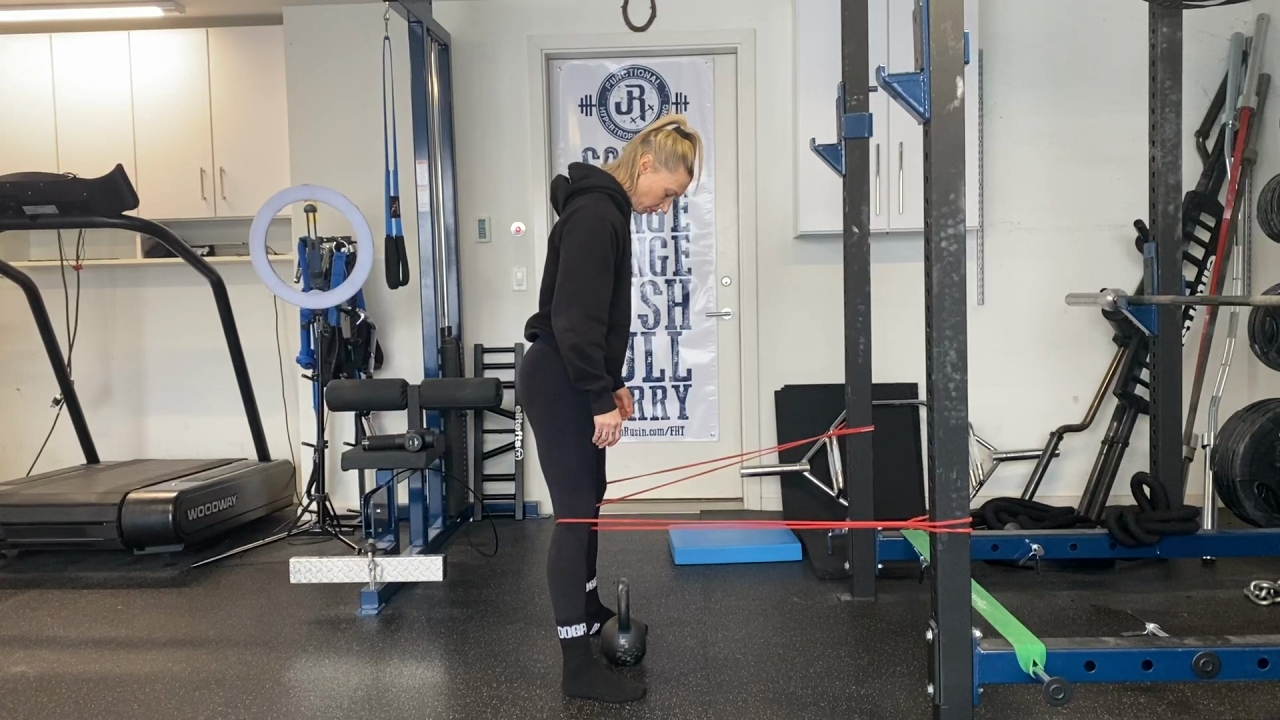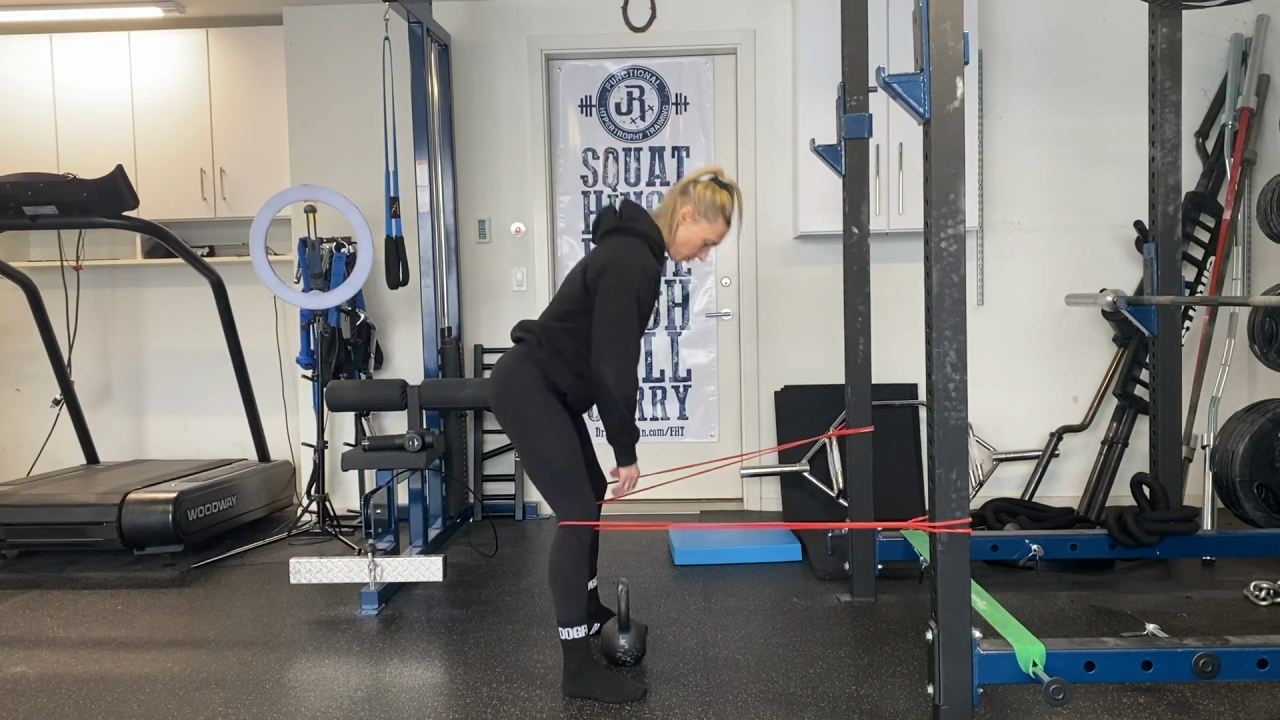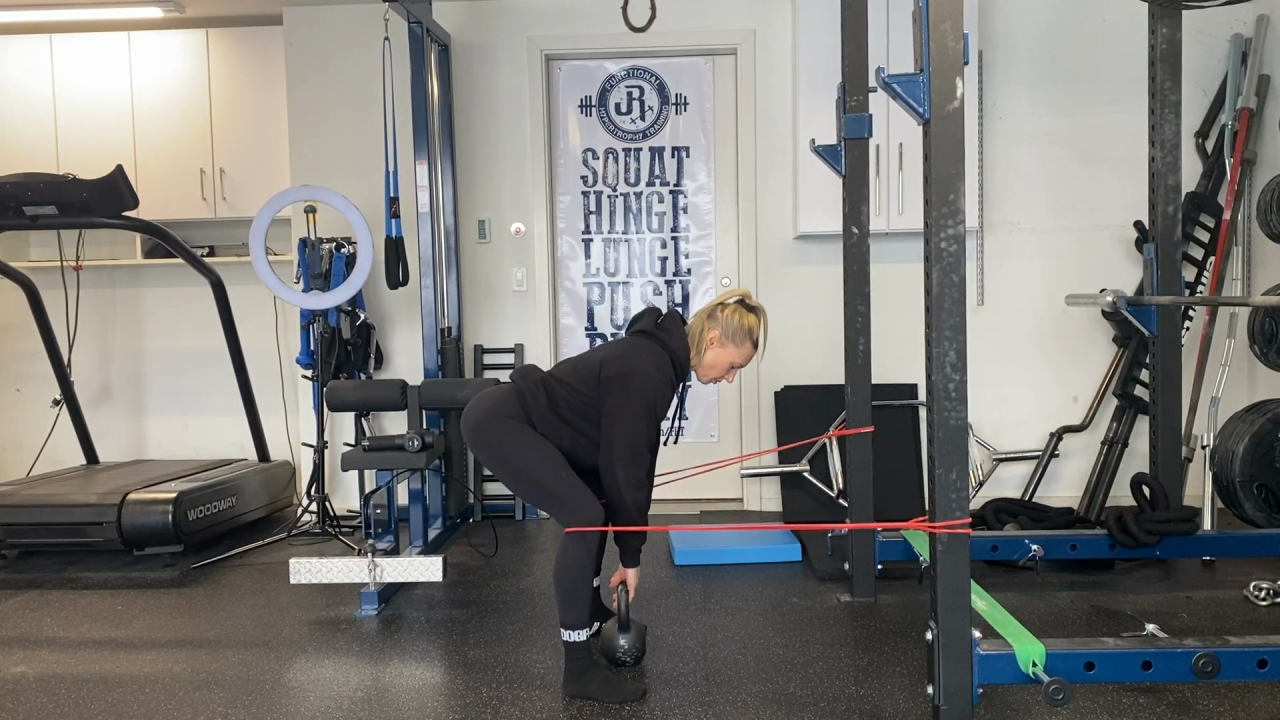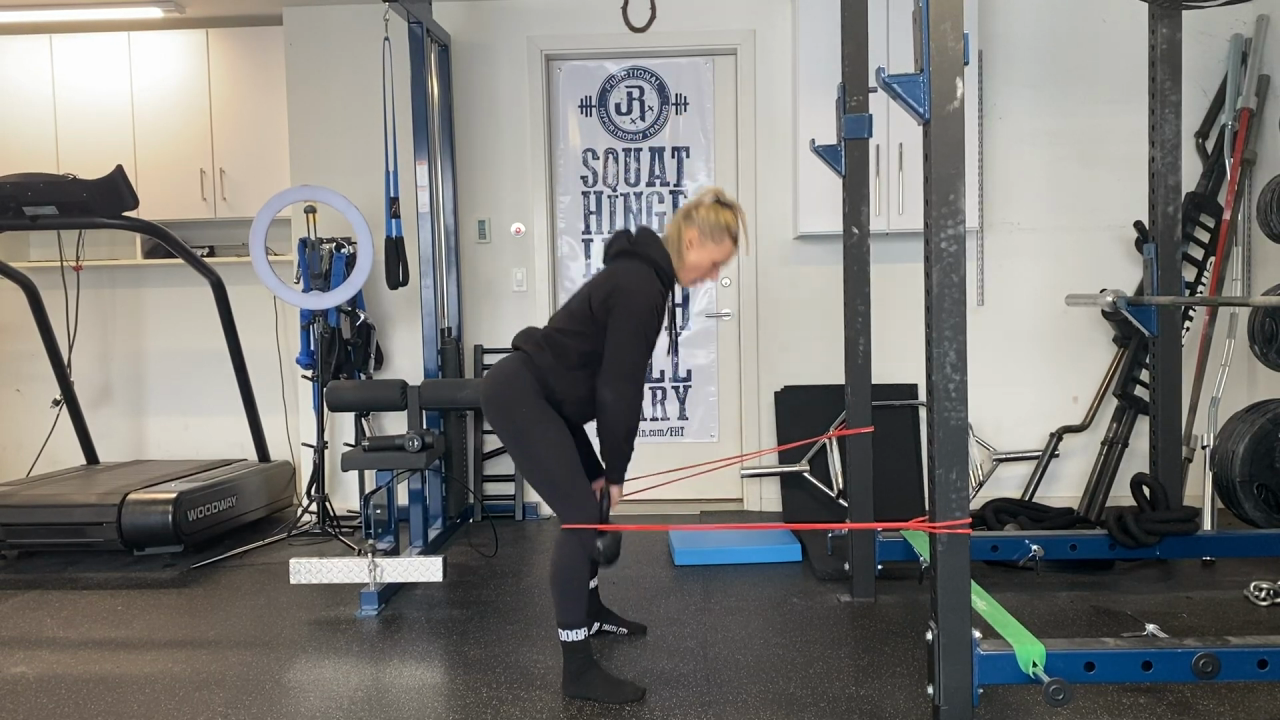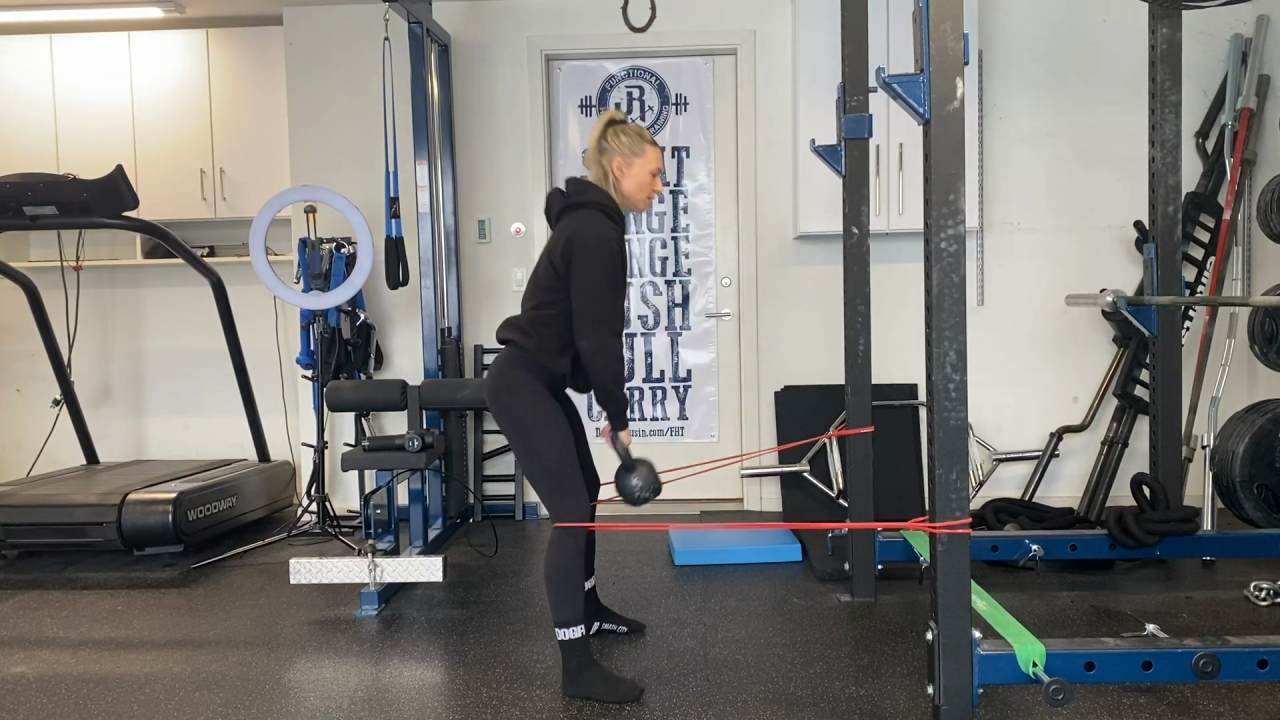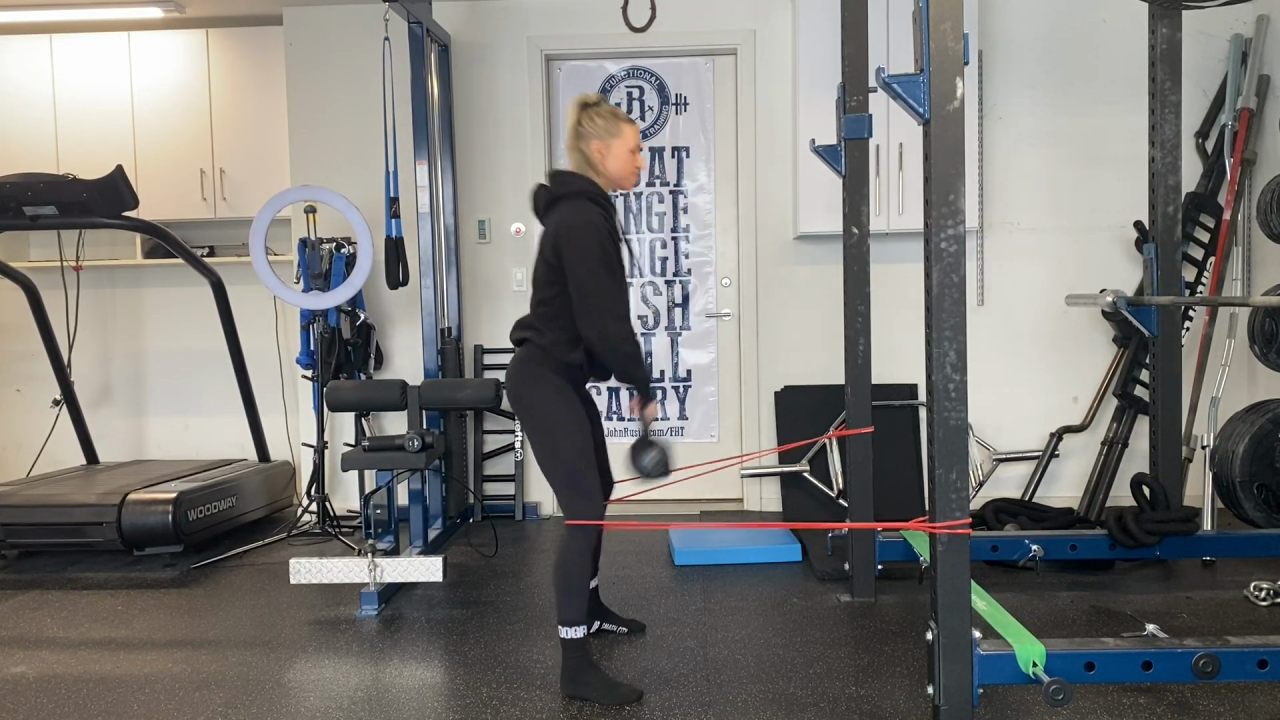
dt=0.7s
person 1, frame 1
left shoulder: (603, 210)
right shoulder: (594, 215)
right elbow: (575, 319)
left wrist: (612, 383)
right wrist: (601, 399)
left hip: (572, 380)
right hip: (561, 383)
left knee: (589, 499)
right knee: (575, 513)
left ankle: (591, 614)
right ankle: (579, 666)
person 1, frame 2
left shoulder: (634, 250)
right shoulder: (631, 261)
left elbow: (612, 356)
right elbow: (614, 365)
left wrist: (622, 439)
right wrist: (626, 451)
left hip: (548, 386)
right hip: (528, 388)
left knee: (589, 494)
right knee: (576, 511)
left ankle: (591, 613)
right ankle: (578, 666)
person 1, frame 3
left shoulder: (660, 358)
right shoulder: (644, 374)
left elbow: (635, 462)
right elbow: (624, 469)
left wrist: (629, 551)
right wrist: (631, 558)
left hip: (520, 419)
right hip: (497, 423)
left knee: (598, 500)
right knee: (584, 517)
left ankle: (590, 613)
right ankle: (579, 668)
person 1, frame 4
left shoulder: (644, 275)
right shoulder: (638, 288)
left elbow: (617, 379)
right elbow: (619, 387)
left wrist: (611, 468)
right wrist: (616, 470)
left hip: (537, 393)
right hip: (519, 396)
left knee: (591, 499)
right knee: (579, 514)
left ankle: (590, 610)
right ankle: (578, 668)
person 1, frame 5
left shoulder: (594, 224)
right shoulder: (595, 233)
left elbow: (590, 333)
right elbow: (597, 339)
left wrist: (608, 413)
right wrist: (619, 417)
left hip: (538, 381)
right hip: (524, 385)
left knee: (583, 495)
right knee: (573, 511)
left ankle: (588, 608)
right ankle: (576, 665)
person 1, frame 6
left shoulder: (587, 211)
right shoulder: (580, 218)
left elbow: (602, 316)
right elbow: (603, 322)
left wrist: (632, 382)
right wrist: (643, 386)
left hip: (561, 375)
right hip: (545, 379)
left knee: (597, 488)
right knee: (584, 509)
left ankle: (589, 607)
right ankle: (575, 664)
